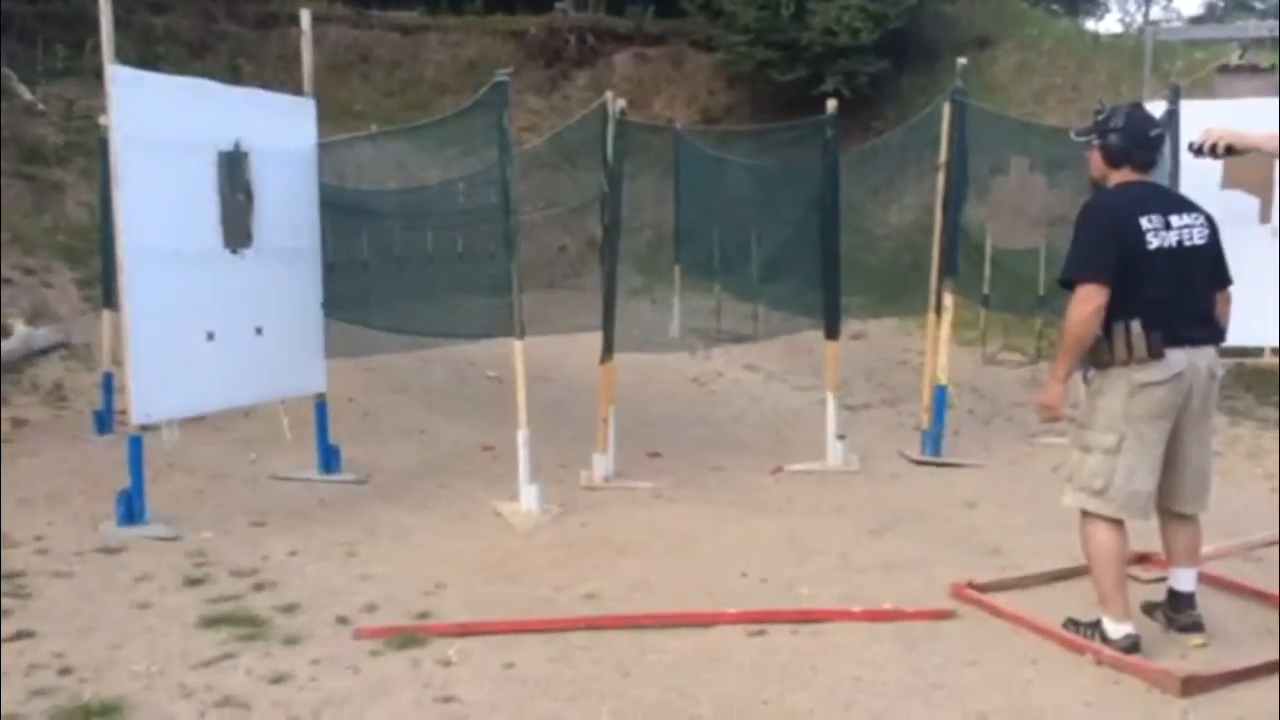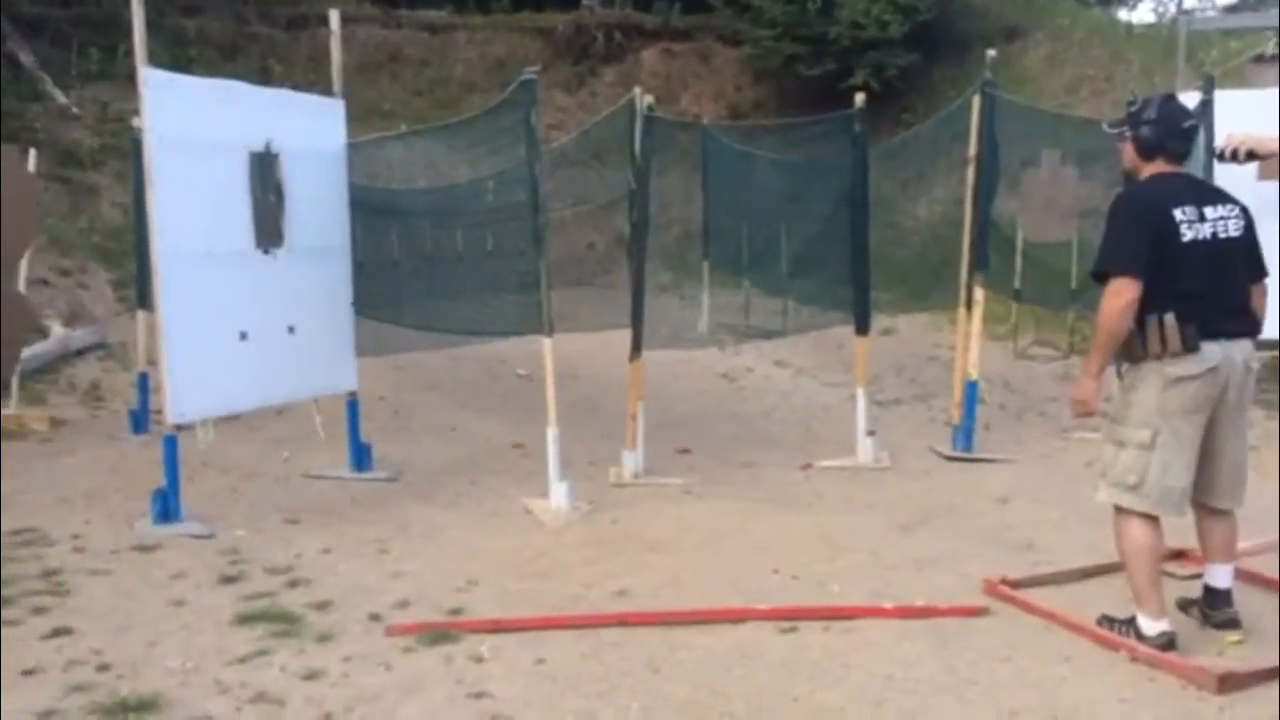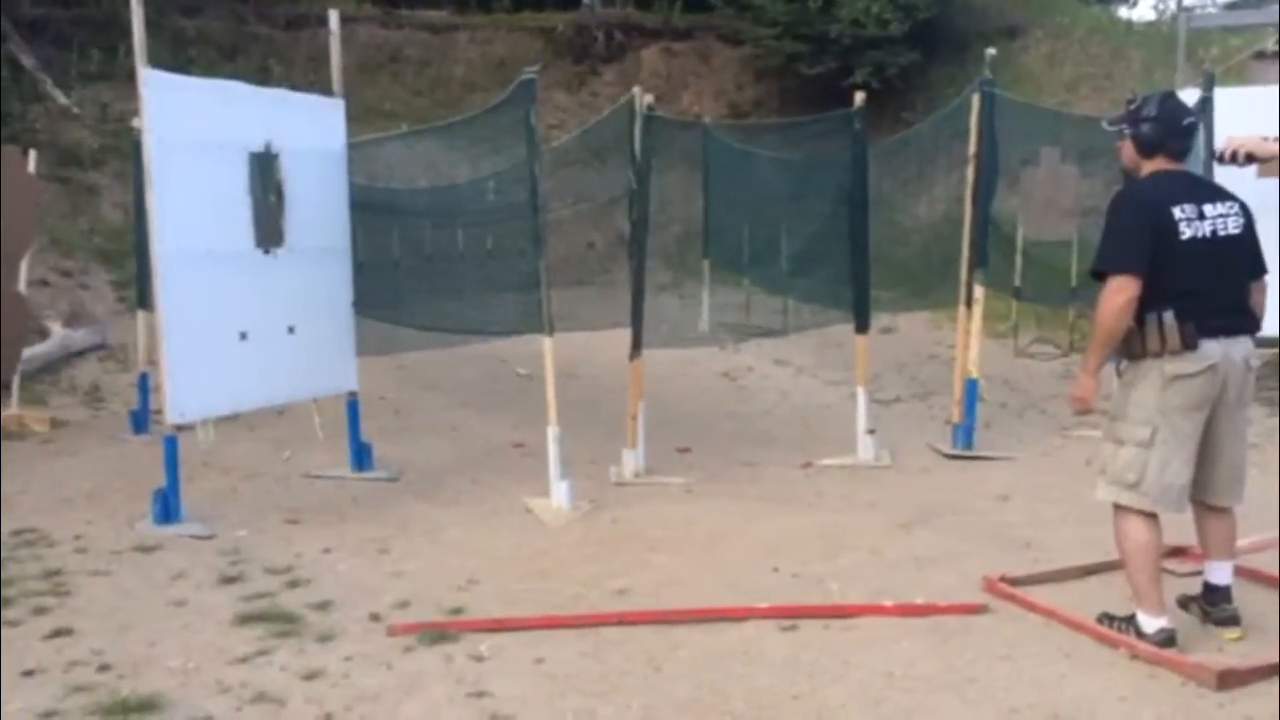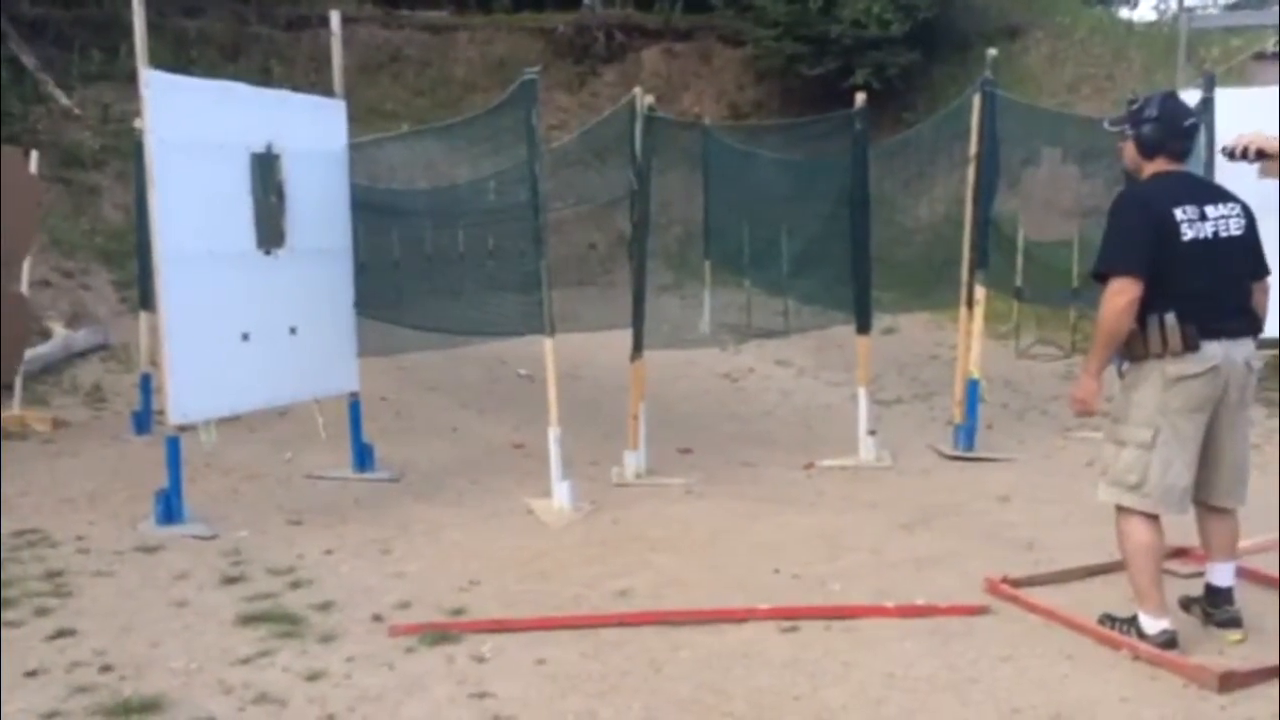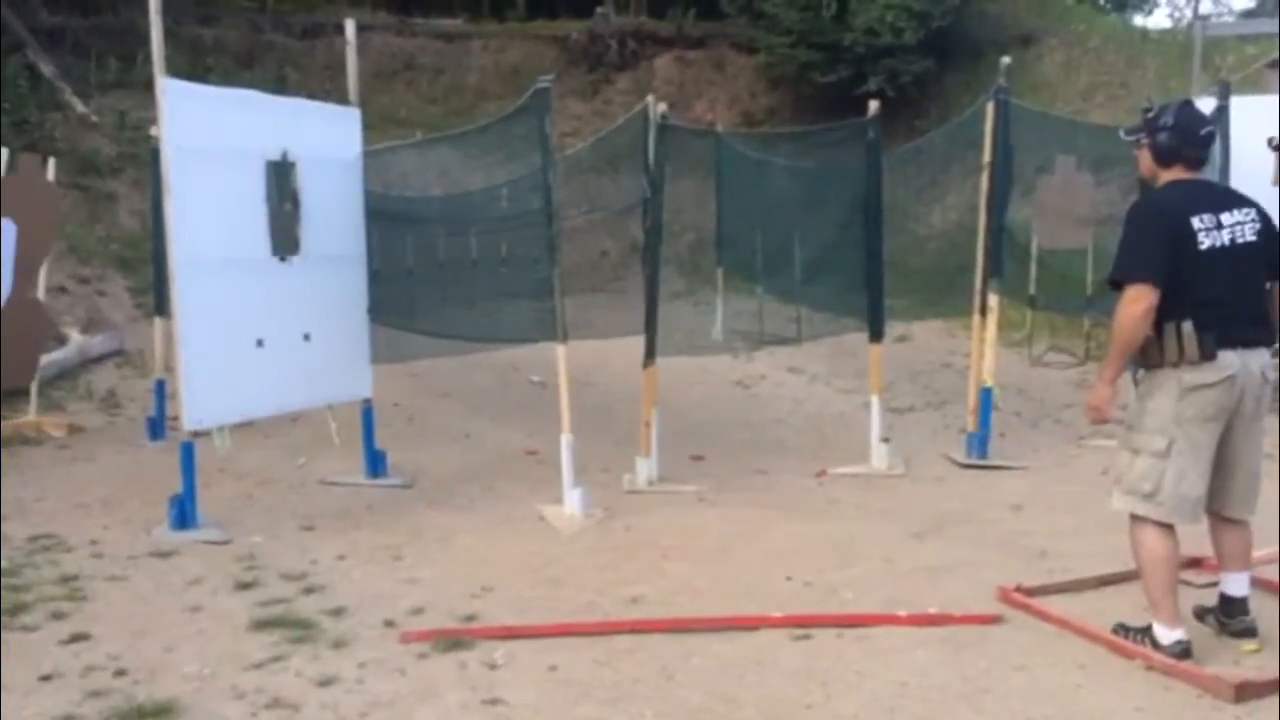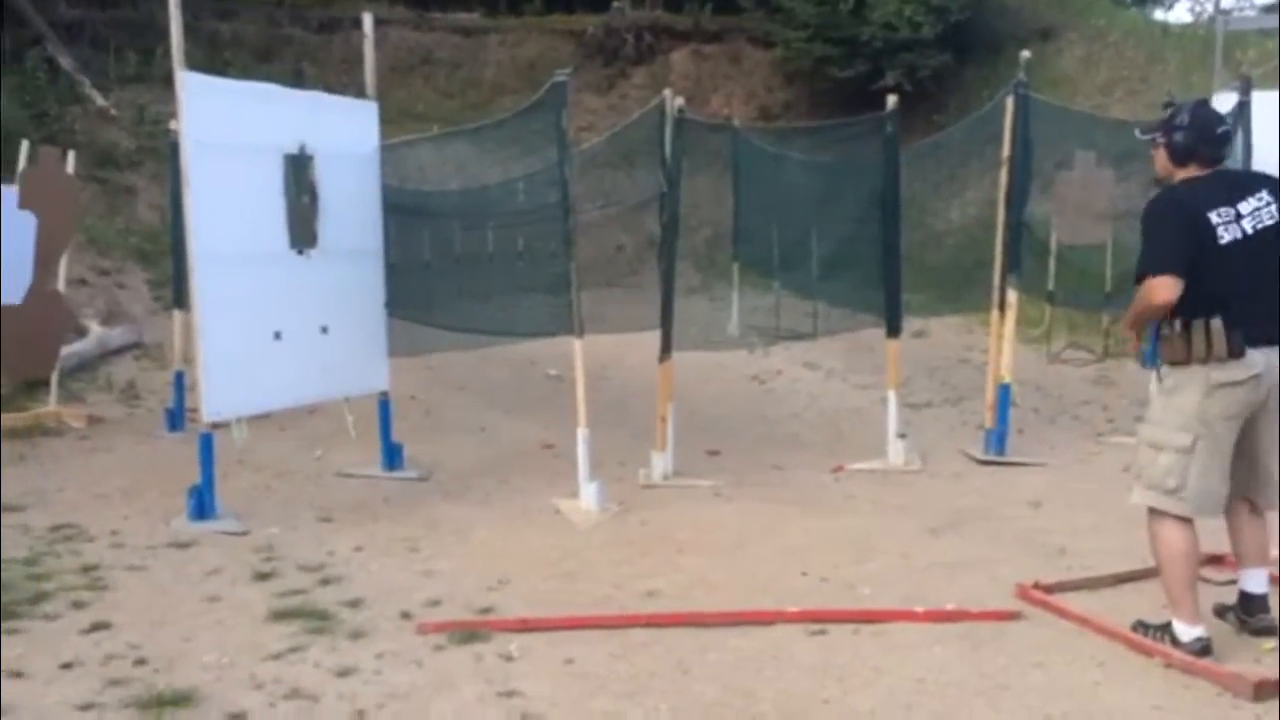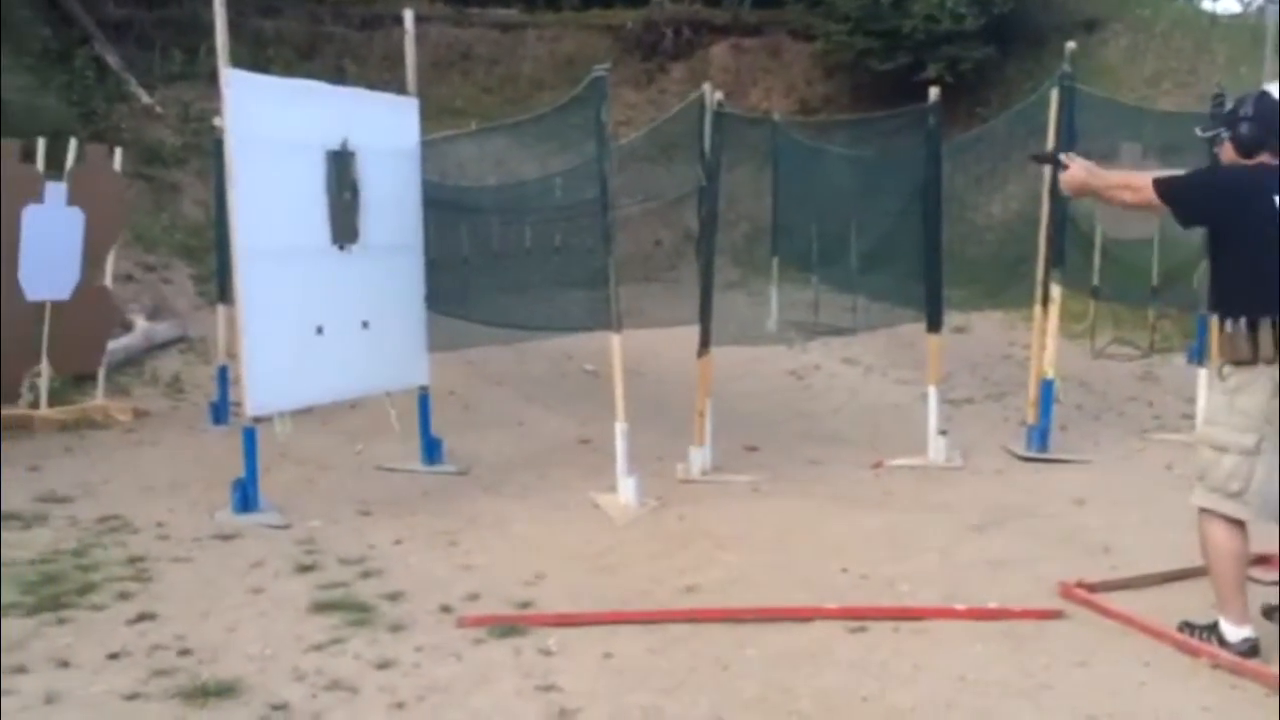
dt=0.4s
person 1, frame 1
left shoulder: (1106, 210)
right shoulder: (1194, 214)
left elbow: (1092, 303)
right elbow: (1221, 301)
left wrist: (1058, 377)
left hip: (1138, 369)
right hip: (1199, 364)
left knee: (1100, 501)
right knee: (1181, 497)
left ankle: (1116, 627)
right ankle: (1183, 603)
person 1, frame 2
left shoulder: (1138, 202)
right shoulder: (1228, 205)
left elbow: (1124, 297)
right elbow: (1257, 293)
left wrist: (1091, 372)
left hip: (1172, 363)
right hip: (1234, 358)
left knee: (1134, 497)
right knee: (1216, 493)
left ankle: (1151, 624)
right ankle: (1218, 600)
person 1, frame 3
left shoulder: (1137, 200)
right shoulder: (1230, 202)
left elbow: (1123, 295)
right elbow: (1257, 290)
left wrist: (1090, 369)
left hip: (1171, 361)
right hip: (1234, 355)
left knee: (1134, 495)
right knee: (1216, 489)
left ankle: (1151, 621)
right ankle: (1219, 597)
person 1, frame 4
left shoulder: (1139, 202)
right shoulder: (1230, 204)
left elbow: (1124, 296)
right elbow: (1259, 292)
left wrist: (1091, 372)
left hip: (1173, 364)
right hip: (1235, 358)
left knee: (1135, 497)
right knee: (1217, 492)
left ankle: (1152, 622)
right ankle: (1220, 600)
person 1, frame 5
left shoulder: (1155, 210)
left elbow: (1140, 303)
left wrist: (1107, 378)
left hip: (1188, 373)
left knee: (1150, 506)
right knee: (1231, 501)
left ankle: (1166, 633)
person 1, frame 6
left shoulder: (1172, 206)
left elbow: (1163, 292)
left wrist: (1134, 321)
left hip: (1206, 368)
left knee: (1168, 500)
left ankle: (1187, 630)
person 1, frame 7
left shoulder: (1233, 186)
left elbow: (1139, 193)
right elbow: (1172, 184)
left wrist: (1089, 180)
right wrist: (1101, 174)
left knee: (1222, 500)
